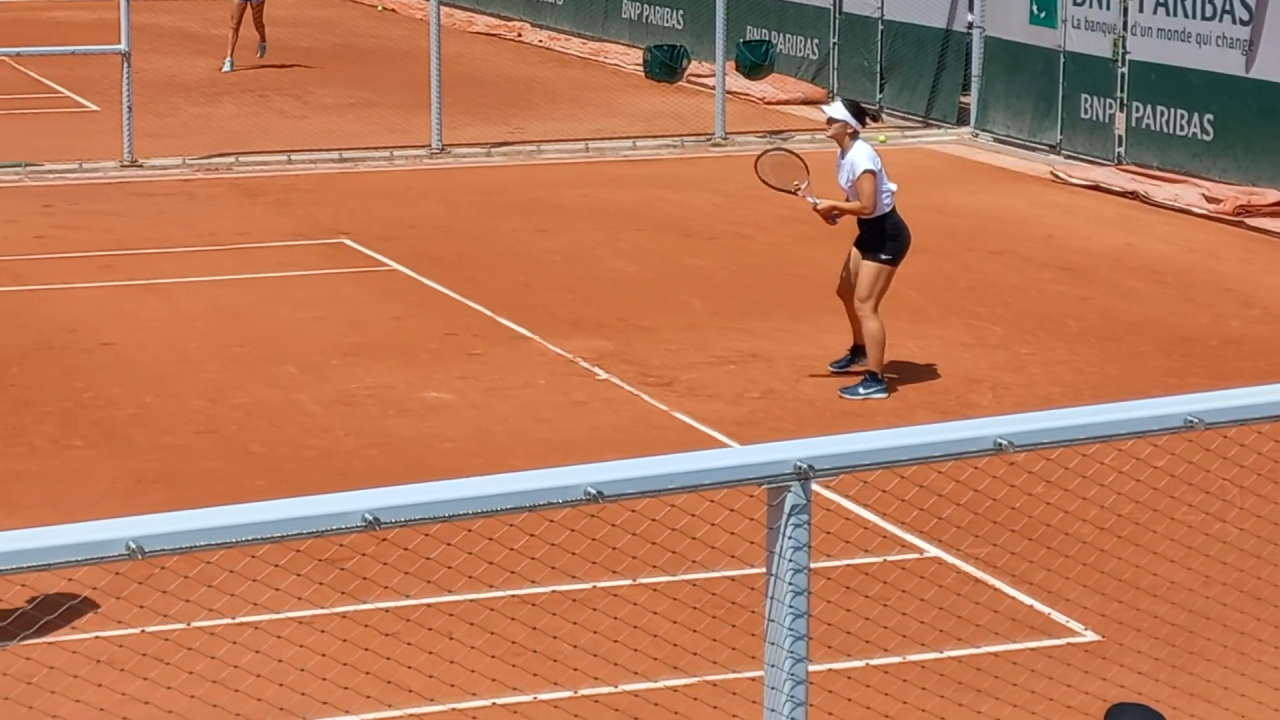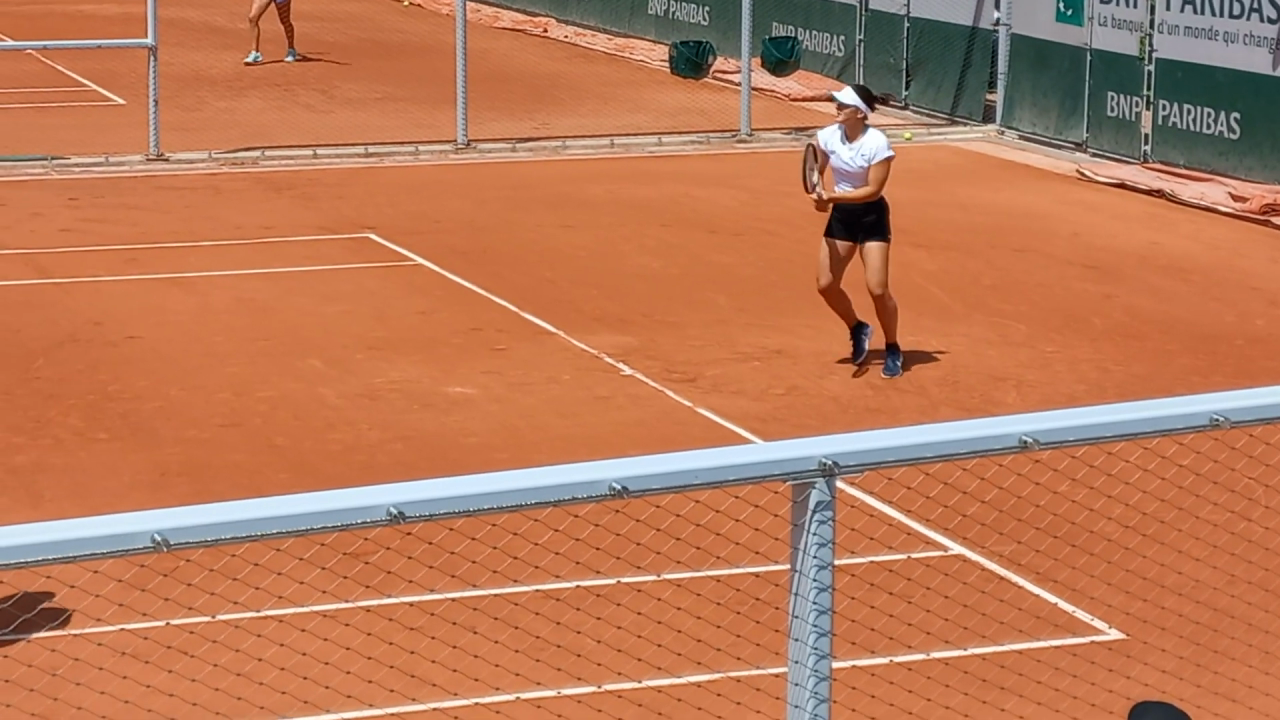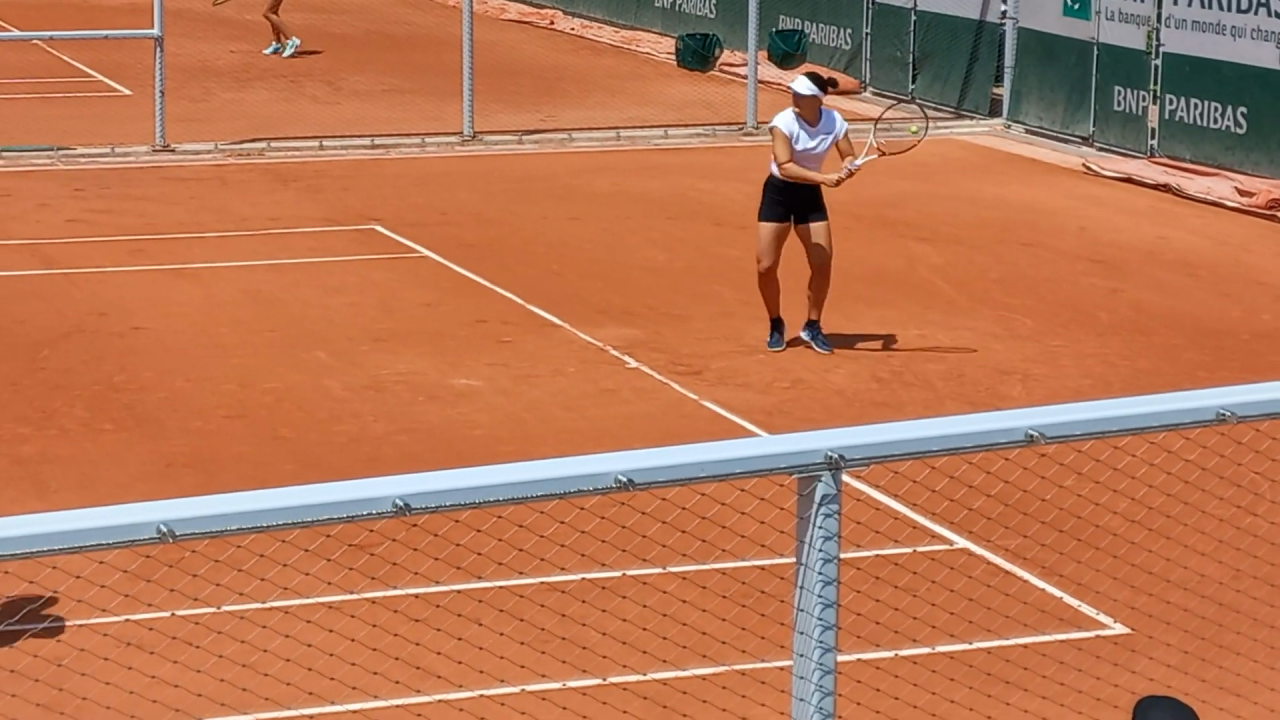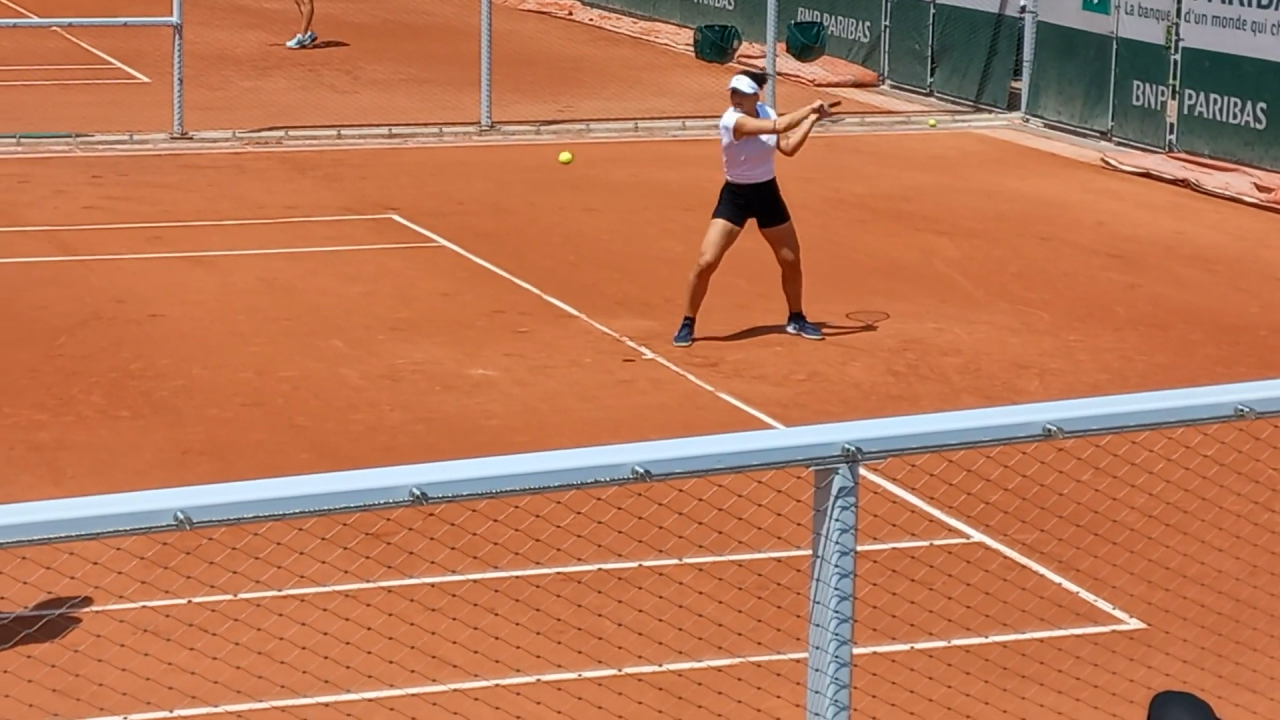
dt=0.4s
person 1, frame 1
left shoulder: (860, 157)
right shoulder: (844, 153)
left elbow: (866, 206)
left wrist: (832, 205)
right wrist: (836, 210)
left hip: (886, 235)
right hip: (871, 232)
left knee: (864, 305)
right knee: (846, 291)
left ankle: (875, 380)
right ankle: (861, 350)
person 1, frame 2
left shoulder: (878, 144)
right shoulder: (827, 136)
left elbow: (873, 190)
right elbow: (818, 170)
left wrist: (834, 197)
right wrist: (822, 195)
left hip: (871, 216)
right hip: (841, 215)
left knee: (877, 289)
right knee: (826, 284)
left ankle: (892, 349)
right ankle: (858, 329)
person 1, frame 3
left shoulder: (834, 121)
right shoulder: (783, 122)
left elbow: (850, 157)
right elbow: (785, 167)
left wrist: (847, 169)
right wrist: (823, 178)
left hip: (810, 196)
right hip: (778, 192)
left knee: (821, 264)
right knee: (766, 267)
left ankle: (813, 327)
right ankle: (776, 324)
person 1, frame 4
left shoulder: (767, 113)
right shoulder: (732, 120)
left elbow: (789, 148)
right elbow: (776, 127)
left wrist: (812, 118)
right wrist: (808, 108)
left hip: (767, 194)
right hip: (735, 196)
left knee: (791, 260)
right knee: (706, 262)
left ankle: (796, 319)
right ankle: (688, 323)
